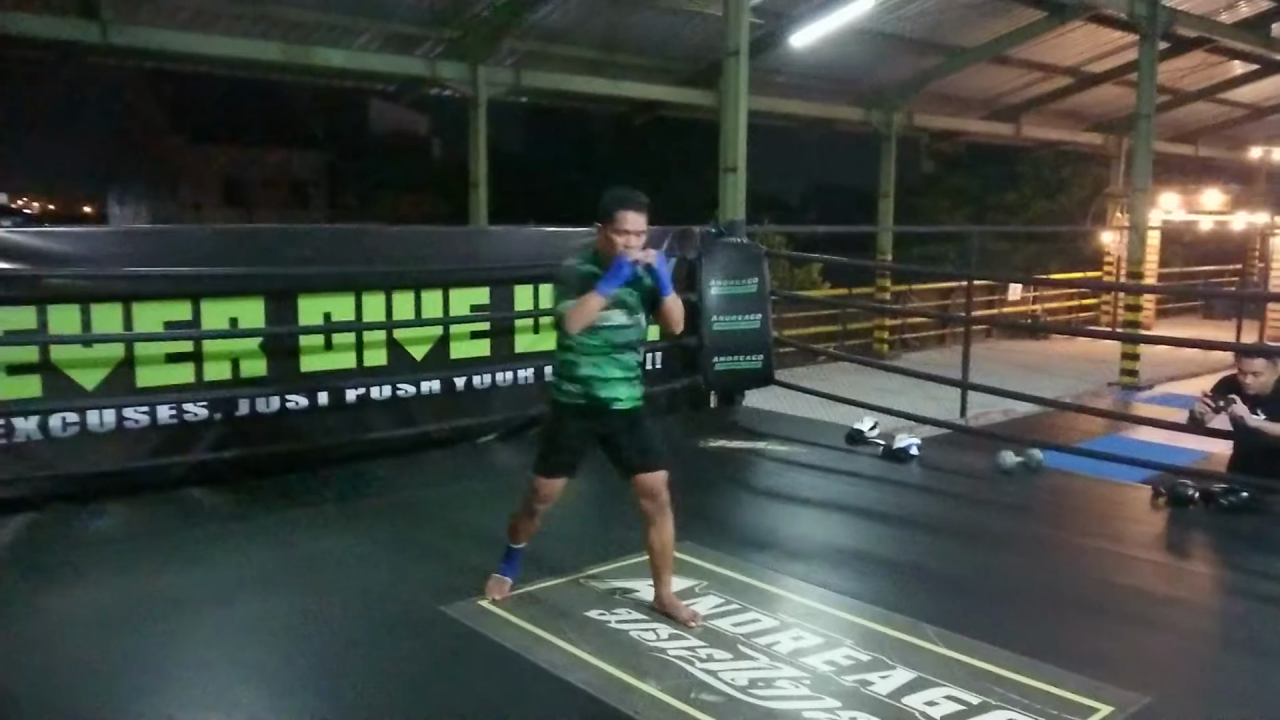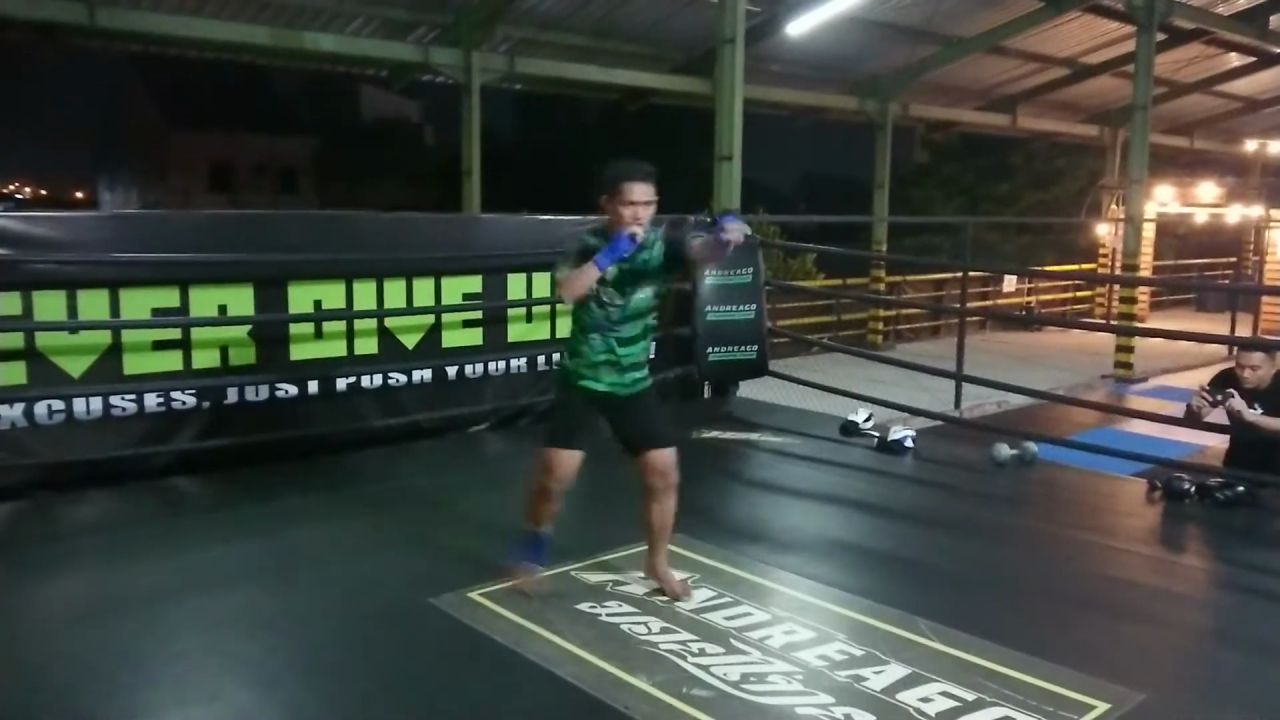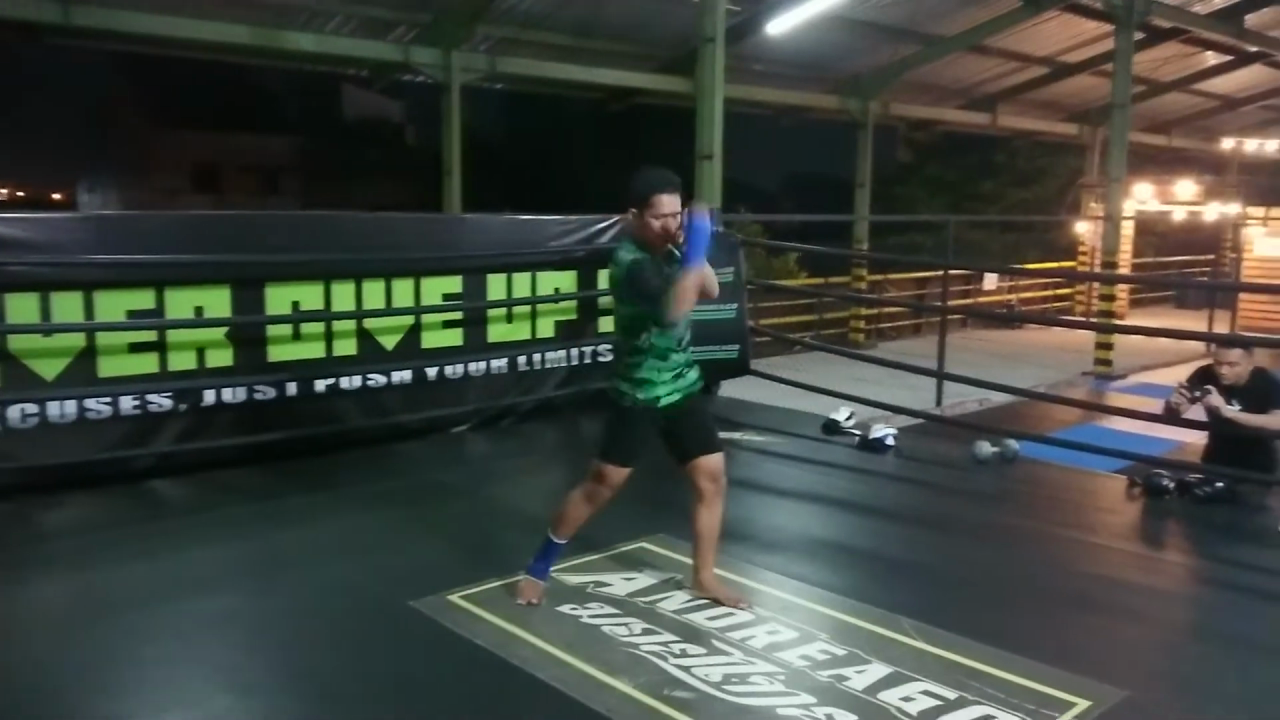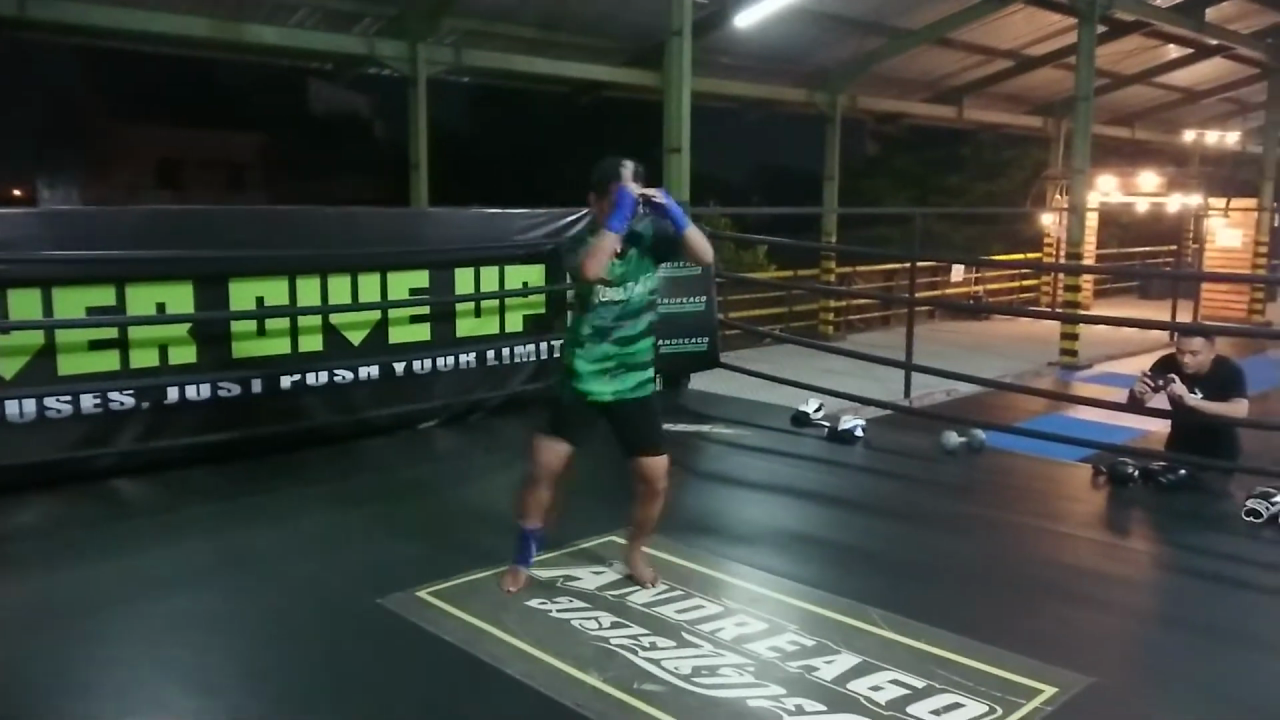
dt=0.5s
person 1, frame 1
left shoulder: (642, 274)
right shoulder: (576, 272)
left elbow: (675, 325)
right elbow: (571, 324)
left wrist: (663, 277)
right wrist: (613, 278)
left hip: (626, 406)
right hip: (576, 406)
left knee: (657, 497)
right knee: (541, 496)
left ankle: (664, 593)
right ankle: (508, 566)
person 1, frame 2
left shoulder: (659, 245)
right shoulder: (586, 247)
left elbow: (699, 253)
right elbow: (564, 292)
left wrist: (723, 233)
right wrist: (611, 252)
left hip: (633, 382)
right hip: (582, 379)
left knee: (663, 476)
right knee: (555, 476)
left ankle: (657, 563)
right ankle: (531, 548)
person 1, frame 3
left shoulder: (670, 247)
right shoulder: (630, 264)
left elbow: (710, 291)
right elbow: (676, 311)
left wrist: (694, 246)
right wrist: (699, 242)
left hip: (684, 388)
right hip: (639, 397)
left knee: (712, 479)
right knee: (602, 485)
left ankle: (704, 577)
right ankle: (540, 565)
person 1, frame 4
left shoulder: (650, 233)
right shoulder: (582, 240)
left elbow: (704, 253)
right elbow: (590, 269)
left wrist: (671, 210)
right wrist: (619, 206)
left hip: (634, 384)
right hip: (582, 380)
left knee: (654, 481)
right knee: (546, 468)
left ankle: (634, 554)
right ankle: (524, 556)
